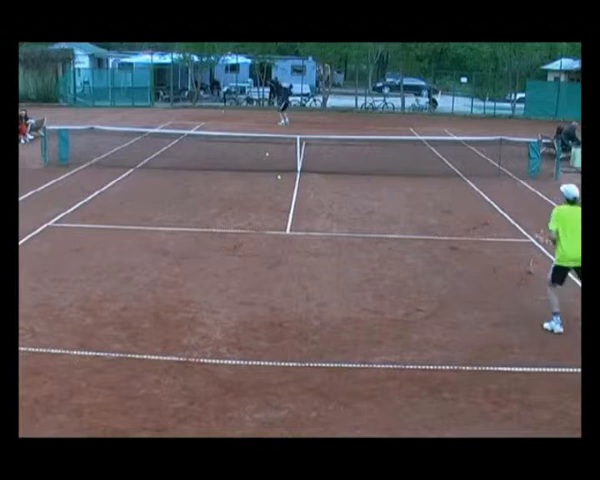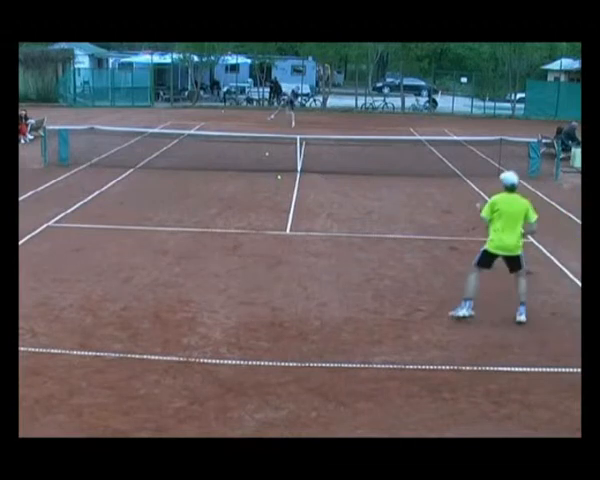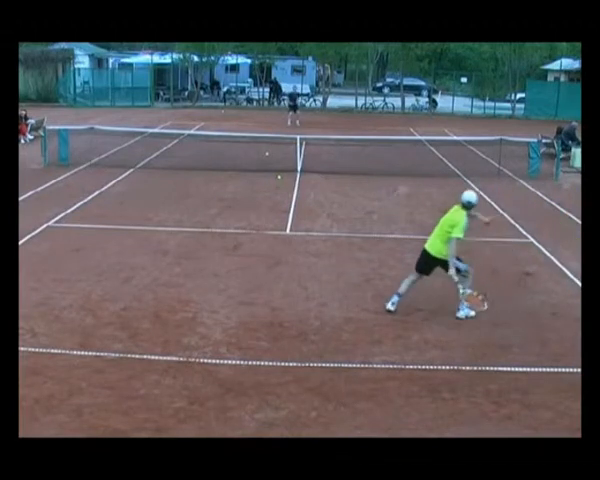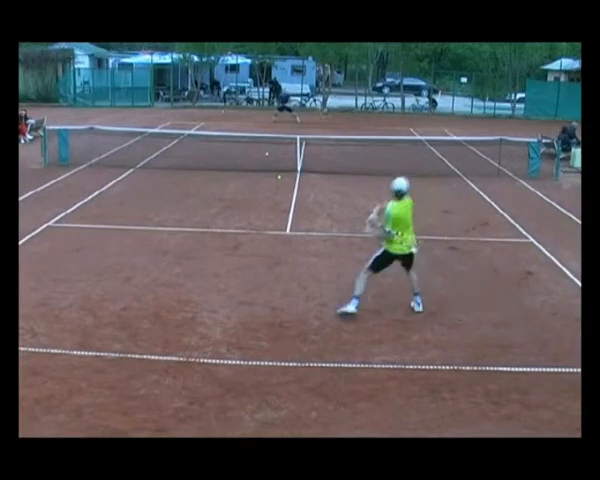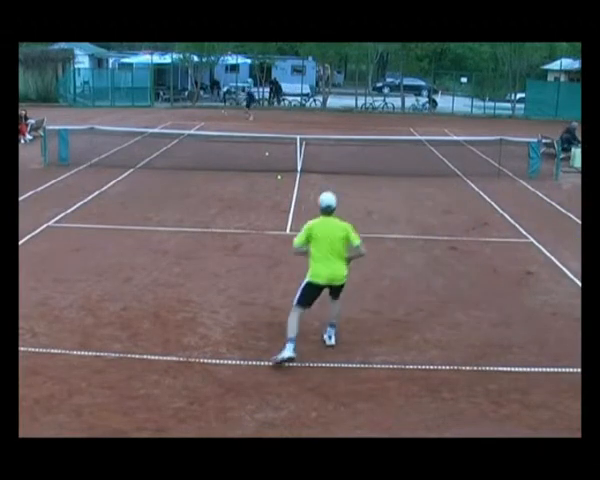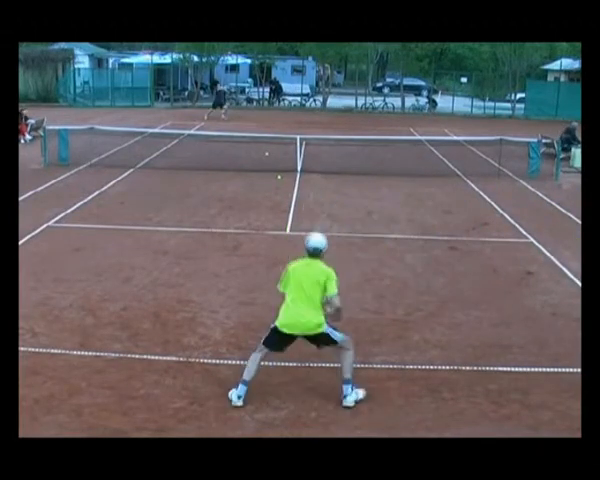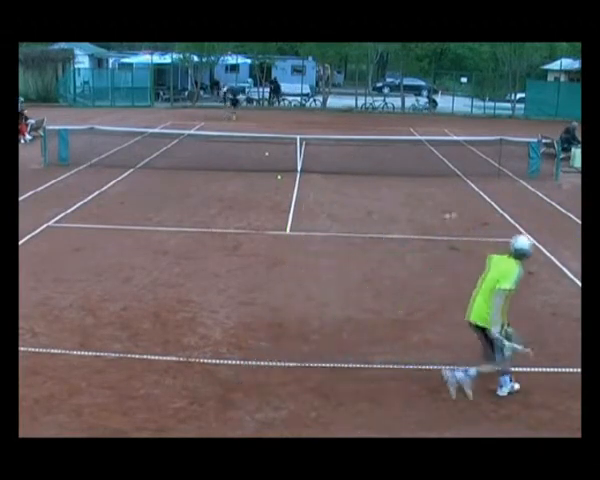
dt=0.7s
person 1, frame 1
left shoulder: (558, 211)
right shoulder: (582, 213)
left elbow: (552, 236)
left hip: (563, 258)
right hip: (580, 258)
left knee: (551, 287)
left ankle: (556, 322)
person 1, frame 2
left shoulder: (495, 200)
right shoulder: (525, 203)
left elbow: (484, 221)
right elbow: (533, 228)
left hip: (494, 245)
right hip: (513, 247)
left knee: (474, 271)
right knee: (521, 276)
left ankle: (466, 307)
right ankle: (521, 312)
person 1, frame 3
left shoulder: (457, 209)
right shoulder: (462, 220)
right elbow: (453, 243)
left wrist: (480, 217)
right wrist: (452, 267)
left hip: (429, 249)
right hip: (444, 254)
left knee: (414, 276)
right knee: (468, 274)
left ankle: (393, 302)
right ankle: (463, 308)
person 1, frame 4
left shoulder: (390, 210)
right shoulder: (408, 201)
left elbow: (385, 236)
left wrist: (373, 229)
right wrist: (375, 214)
left hip: (392, 248)
right hip: (408, 247)
left knee: (365, 273)
right knee: (410, 270)
left ankle: (353, 305)
right ankle: (418, 302)
person 1, frame 5
left shoulder: (311, 225)
right shoulder: (345, 227)
left elbow: (296, 249)
right elbow: (361, 251)
left hip: (316, 276)
right hip: (338, 276)
left knee: (295, 311)
right knee: (336, 299)
left ankle: (289, 349)
right ankle: (330, 334)
person 1, frame 6
left shoulder: (292, 267)
right shoulder: (327, 272)
right elbow: (336, 304)
right wrist: (334, 314)
left hip: (286, 323)
right hip: (313, 324)
left knee: (260, 352)
right knee: (347, 346)
left ankle: (240, 392)
right ankle: (348, 392)
person 1, frame 7
left shoulder: (496, 259)
right shoulder: (514, 270)
right elbow: (499, 295)
right wrist: (495, 326)
left hip: (474, 315)
right hip: (489, 320)
left knee: (510, 340)
right knee: (501, 362)
left ankle: (505, 382)
right ankle: (461, 374)
